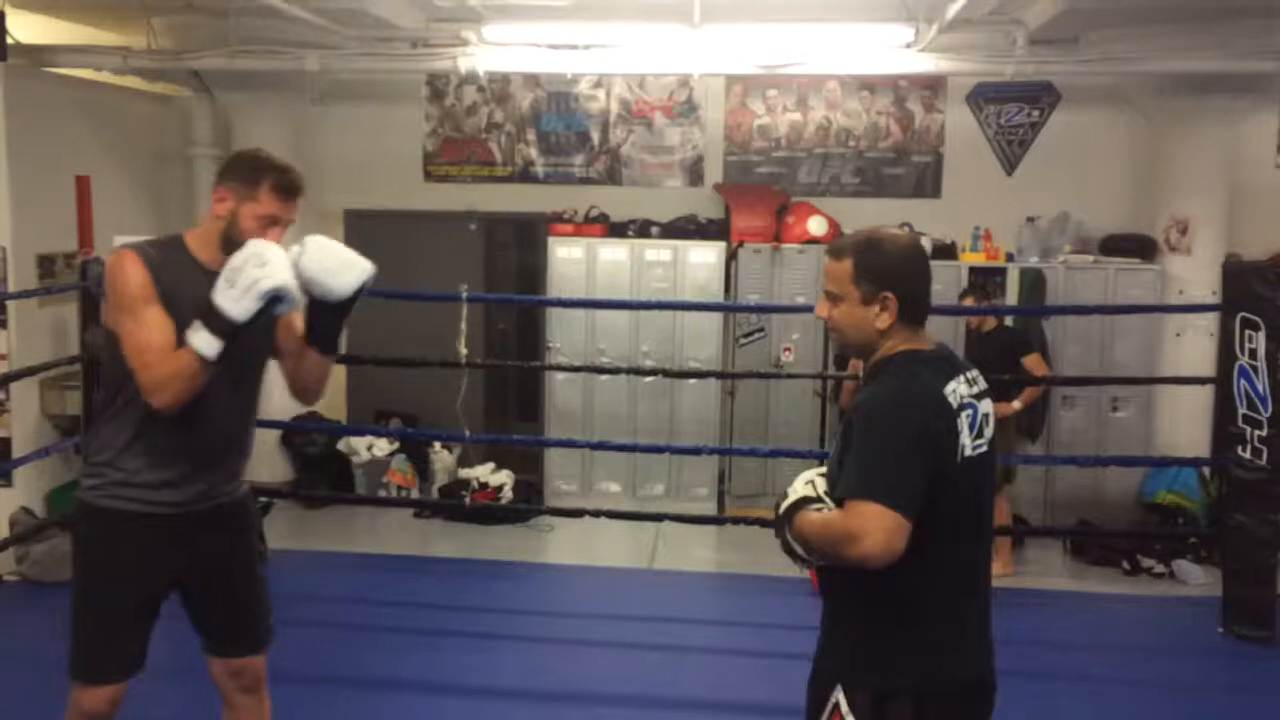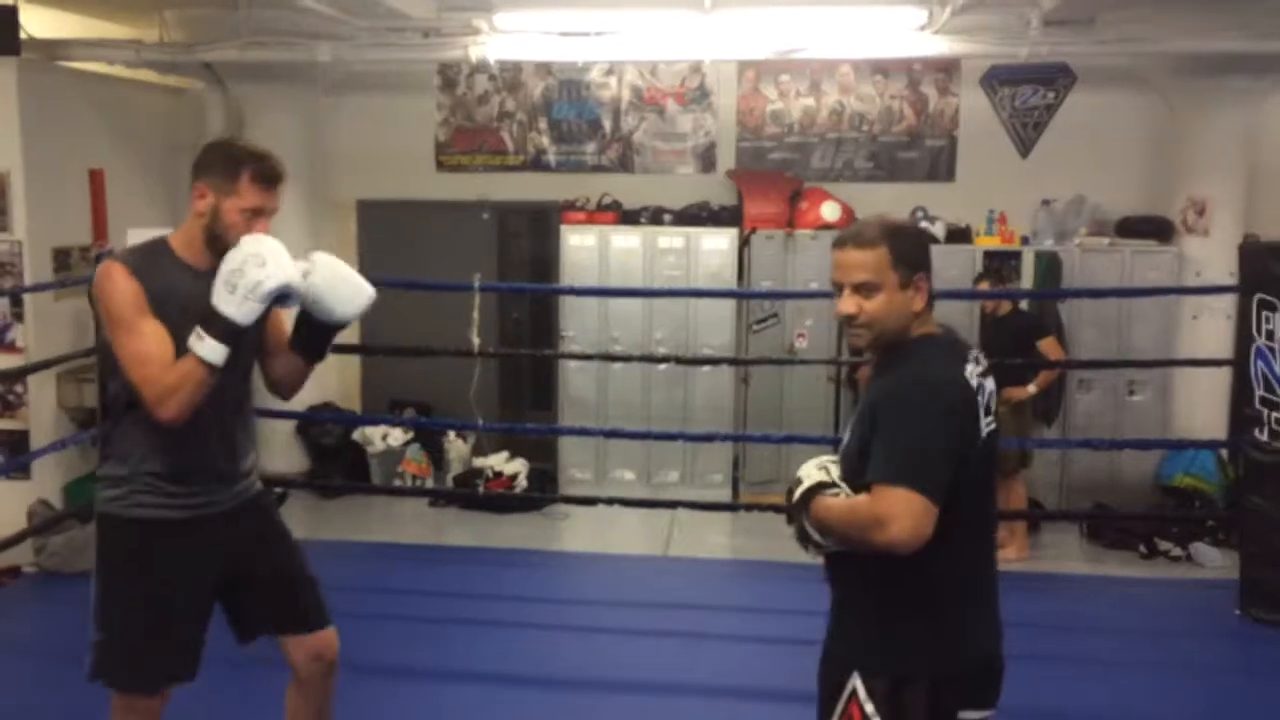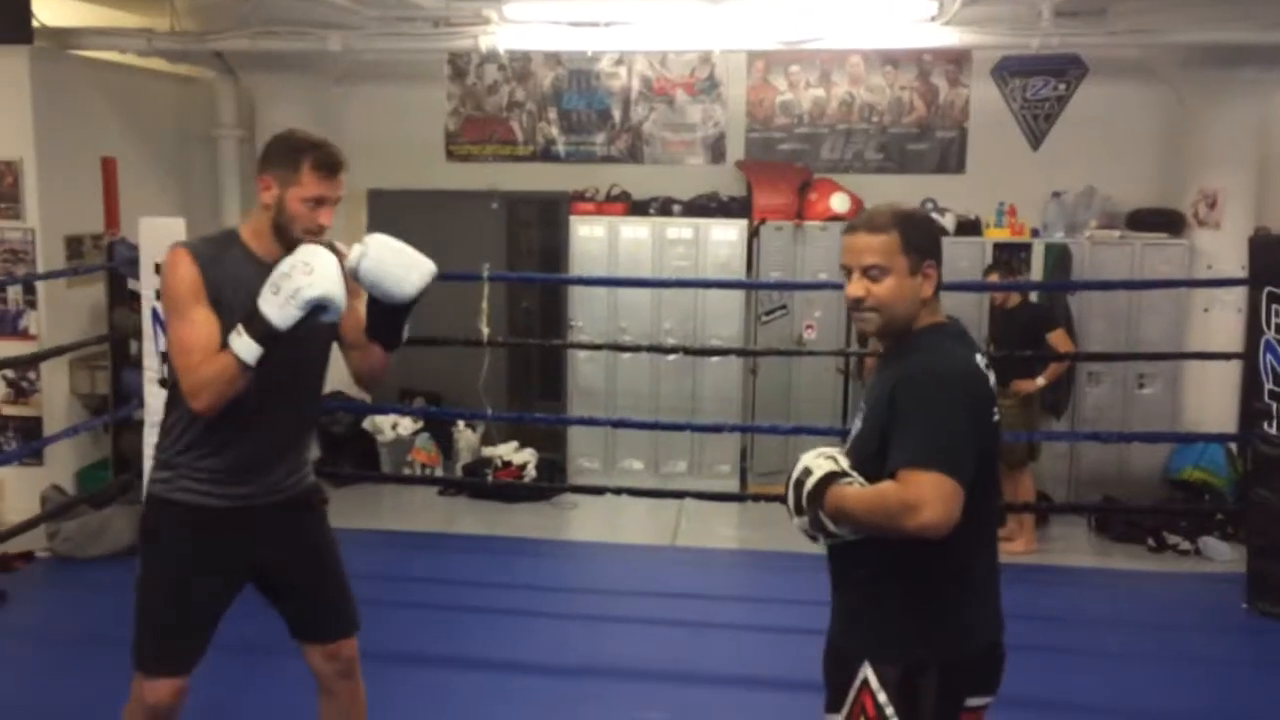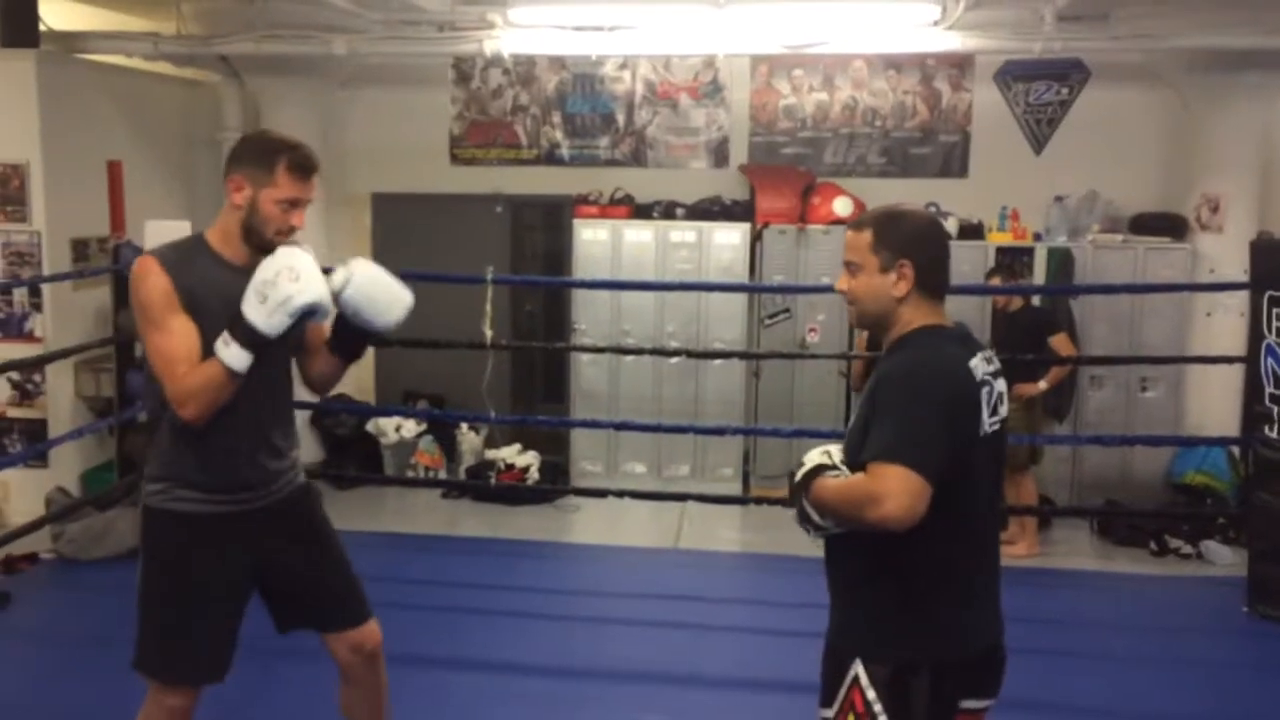
dt=0.4s
person 1, frame 1
left shoulder: (267, 279)
right shoulder: (137, 268)
left elbow: (307, 388)
right elbow: (162, 391)
left wrist: (328, 314)
right wrist: (224, 313)
left hip: (217, 504)
right hip: (127, 507)
left knee: (245, 674)
person 1, frame 2
left shoulder: (255, 273)
right shoulder: (125, 278)
left elbow: (281, 382)
right elbow: (168, 403)
left wrist: (317, 327)
right wrist: (226, 318)
left hip: (237, 502)
right hip: (148, 518)
left knee: (318, 652)
person 1, frame 3
left shoulder: (331, 267)
right shoulder: (193, 265)
left elbow: (370, 375)
right elbow: (201, 394)
left wrist: (390, 312)
right wrist: (266, 321)
left hip: (287, 495)
right hip: (195, 502)
left knee: (339, 656)
person 1, frame 4
left shoulder: (290, 270)
right shoulder: (160, 273)
left elbow: (318, 378)
right elbow: (189, 402)
left wrist: (355, 334)
right wrist: (252, 327)
left hip: (282, 498)
right hip: (191, 515)
left knee: (362, 646)
person 2, frame 1
left shoulder: (891, 404)
right shoulder: (958, 378)
left elbow: (872, 540)
left wrist: (797, 518)
right wrist: (838, 494)
left hip: (887, 673)
person 2, frame 2
left shoulder: (914, 387)
right shoulder: (953, 360)
left elbow: (897, 524)
left wrist: (813, 503)
right wrist: (846, 485)
left hip: (900, 656)
person 2, frame 3
left shoulder: (933, 376)
right shoulder: (928, 353)
left elbow: (926, 507)
left wrist: (826, 495)
right wrist: (847, 475)
left hip: (906, 646)
person 2, frame 4
left shoulder: (915, 374)
right shoulder: (964, 355)
left elbow: (892, 502)
left wrist: (815, 486)
right wrist: (846, 475)
left hip: (900, 646)
person 3, frame 1
left shoulder: (1011, 337)
right shoulder: (973, 338)
left elbow: (1042, 375)
left wrist: (1015, 405)
left hip: (998, 421)
left knee: (997, 489)
left ankle: (1004, 559)
right ankle: (988, 547)
person 3, frame 2
left shoulder: (1026, 321)
right shoulder: (988, 322)
left elbow: (1058, 358)
left wrist: (1030, 388)
left hip: (1012, 405)
left knee: (1013, 473)
right knee: (996, 471)
left ankle: (1020, 543)
right ankle: (1004, 531)
person 3, frame 3
left shoulder: (1035, 313)
right shoulder: (997, 314)
left elbow: (1067, 351)
left wrist: (1039, 381)
left hip: (1020, 398)
right hip: (997, 395)
left knee: (1020, 466)
right knee: (1004, 464)
left ankle: (1028, 536)
right ankle: (1012, 524)
person 3, frame 4
left shoulder: (1037, 316)
right shoulder: (999, 317)
left elbow: (1069, 354)
left wrist: (1041, 385)
left hip: (1022, 401)
left knee: (1022, 469)
right knee: (1006, 467)
left ankle: (1030, 539)
right ankle: (1014, 527)
